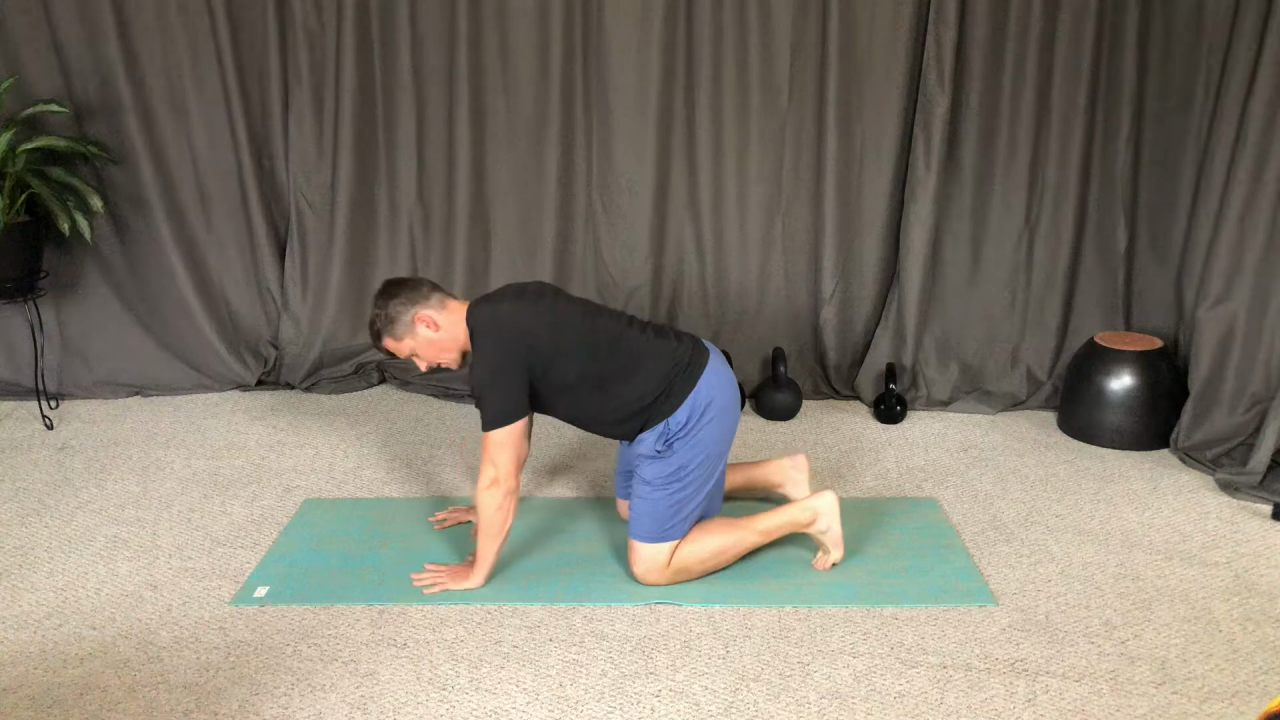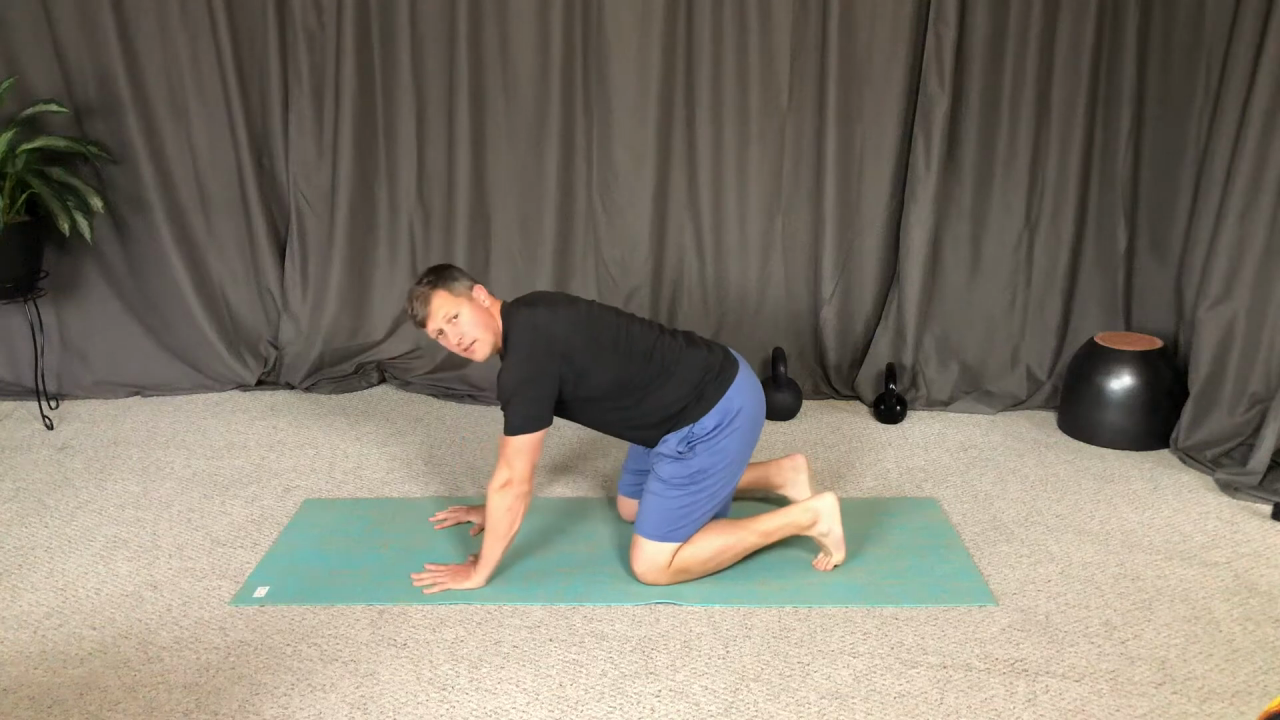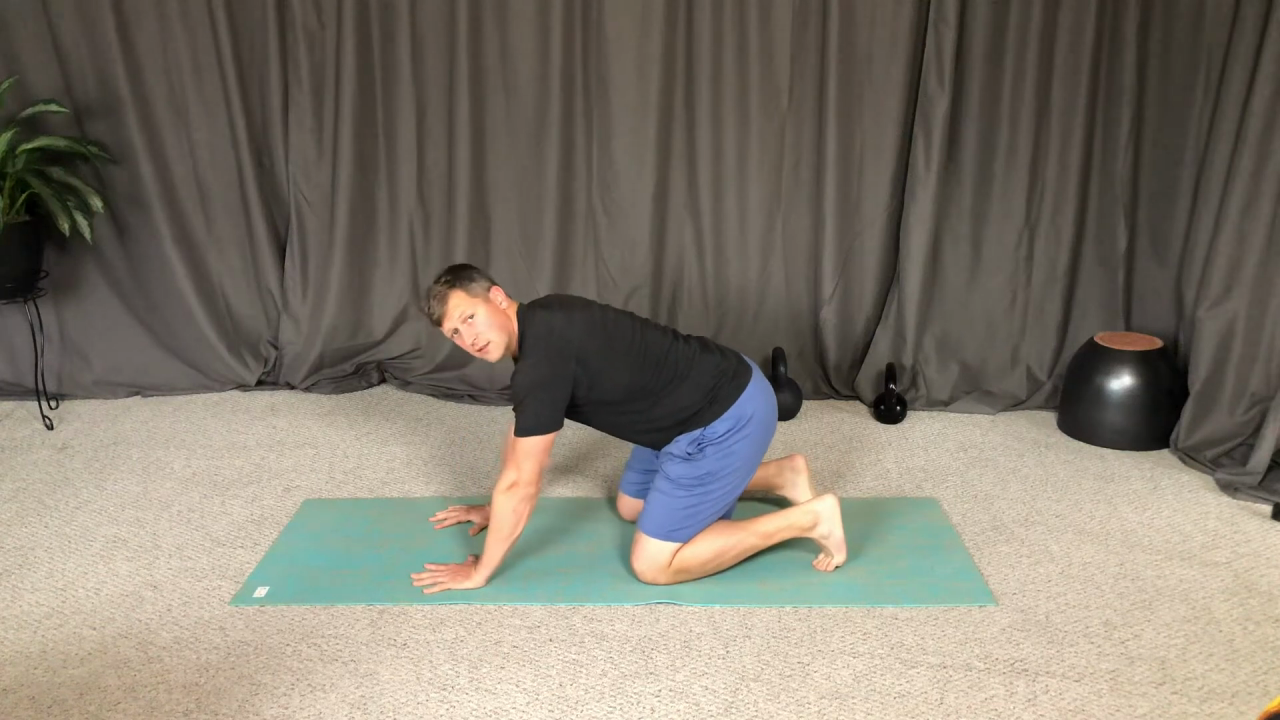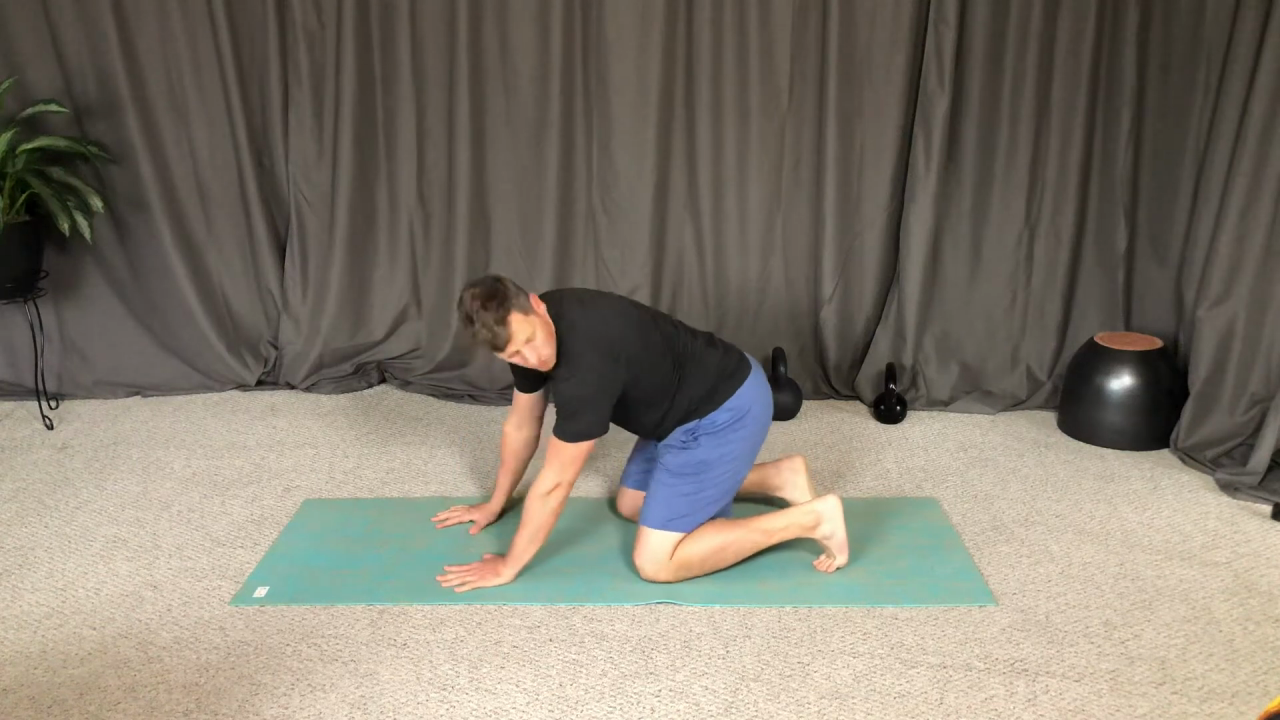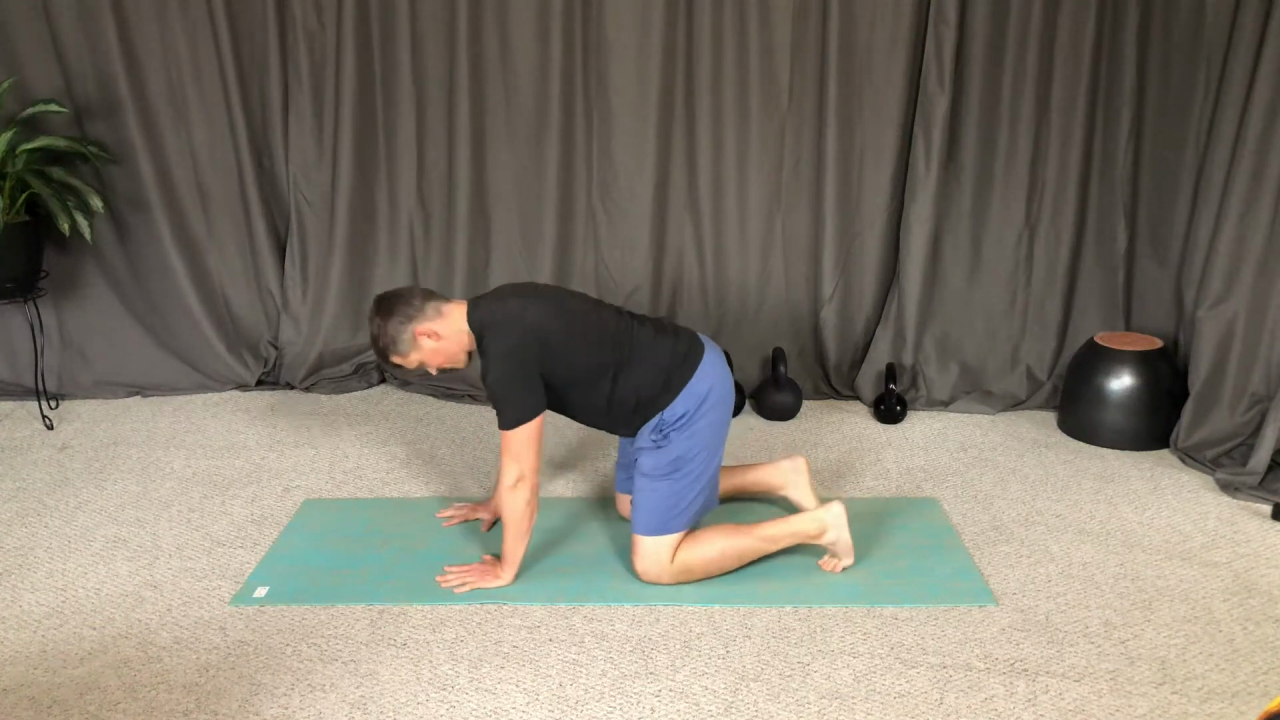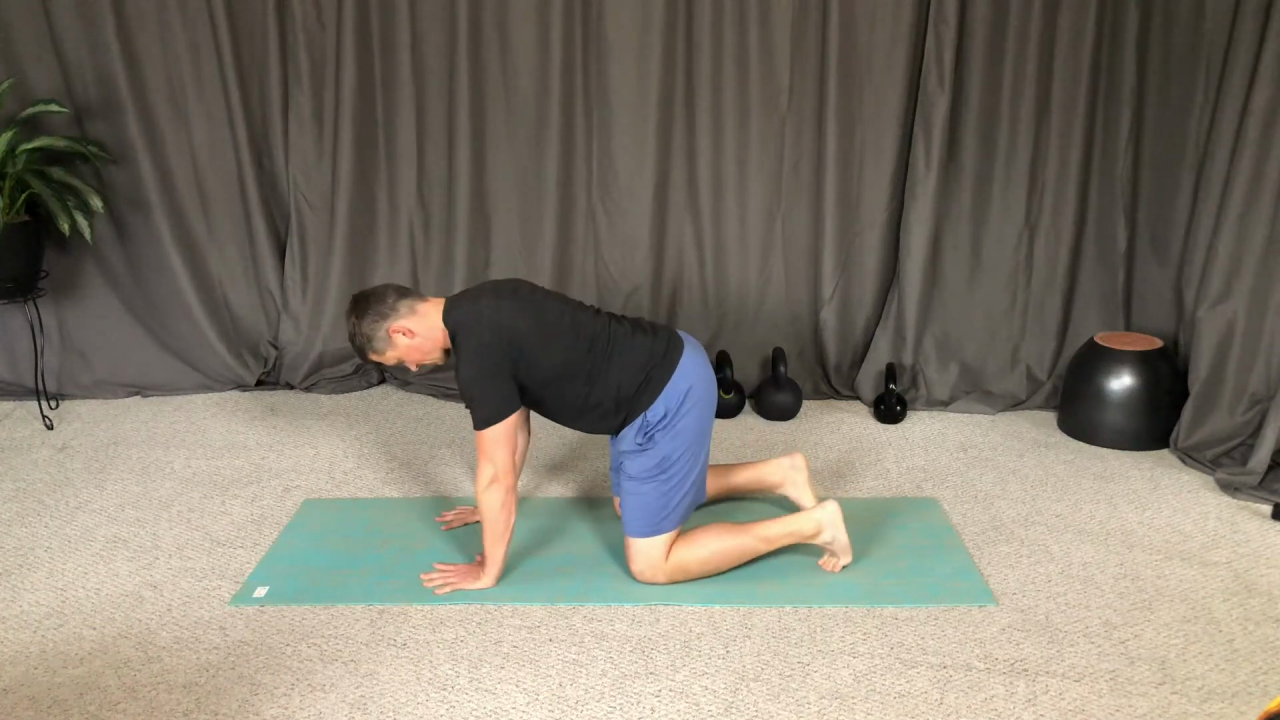
dt=0.7s
person 1, frame 1
left shoulder: (494, 350)
right shoulder: (501, 317)
left elbow: (500, 478)
right elbow: (518, 432)
left wrist: (477, 571)
right wrist: (489, 510)
left hip: (689, 405)
right hip: (692, 377)
left knee: (652, 564)
right knee: (632, 507)
left ankle: (807, 514)
right ankle: (779, 475)
person 1, frame 2
left shoulder: (527, 354)
right shoulder: (526, 322)
left elbow: (514, 481)
right elbow: (521, 433)
left wrist: (479, 572)
right wrist: (493, 509)
left hip: (716, 412)
right hip: (709, 388)
left knee: (653, 564)
right knee: (631, 507)
left ankle: (808, 516)
right ankle: (780, 474)
person 1, frame 3
left shoulder: (542, 357)
right shoulder: (539, 325)
left elbow: (521, 482)
right elbow: (524, 431)
left wrist: (479, 572)
right wrist: (494, 508)
left hip: (727, 417)
right hip: (716, 394)
left knee: (653, 564)
right knee: (631, 506)
left ankle: (809, 517)
right ankle: (781, 474)
person 1, frame 4
left shoulder: (587, 361)
right shoulder: (525, 333)
left elbow: (554, 483)
right elbow: (522, 422)
left wrist: (507, 567)
right wrist: (496, 502)
left hip: (726, 407)
right hip: (689, 398)
left knee: (656, 562)
right knee: (630, 505)
left ankle: (812, 518)
right ankle: (780, 476)
person 1, frame 5
left shoulder: (505, 350)
right shoulder: (491, 316)
left elbow: (521, 474)
right elbow: (518, 423)
left wrist: (505, 568)
right wrist: (497, 503)
left hip: (687, 396)
right hip: (681, 372)
left knee: (656, 563)
right knee: (633, 506)
left ankle: (816, 524)
right ankle: (780, 477)
person 1, frame 6
left shoulder: (478, 350)
right shoulder: (477, 311)
left elbow: (496, 474)
right elbow: (516, 423)
left wrist: (488, 572)
right wrist: (497, 506)
left hip: (669, 395)
right hip: (668, 367)
left knee: (650, 563)
right knee: (630, 505)
left ankle: (811, 525)
right ankle: (778, 475)
